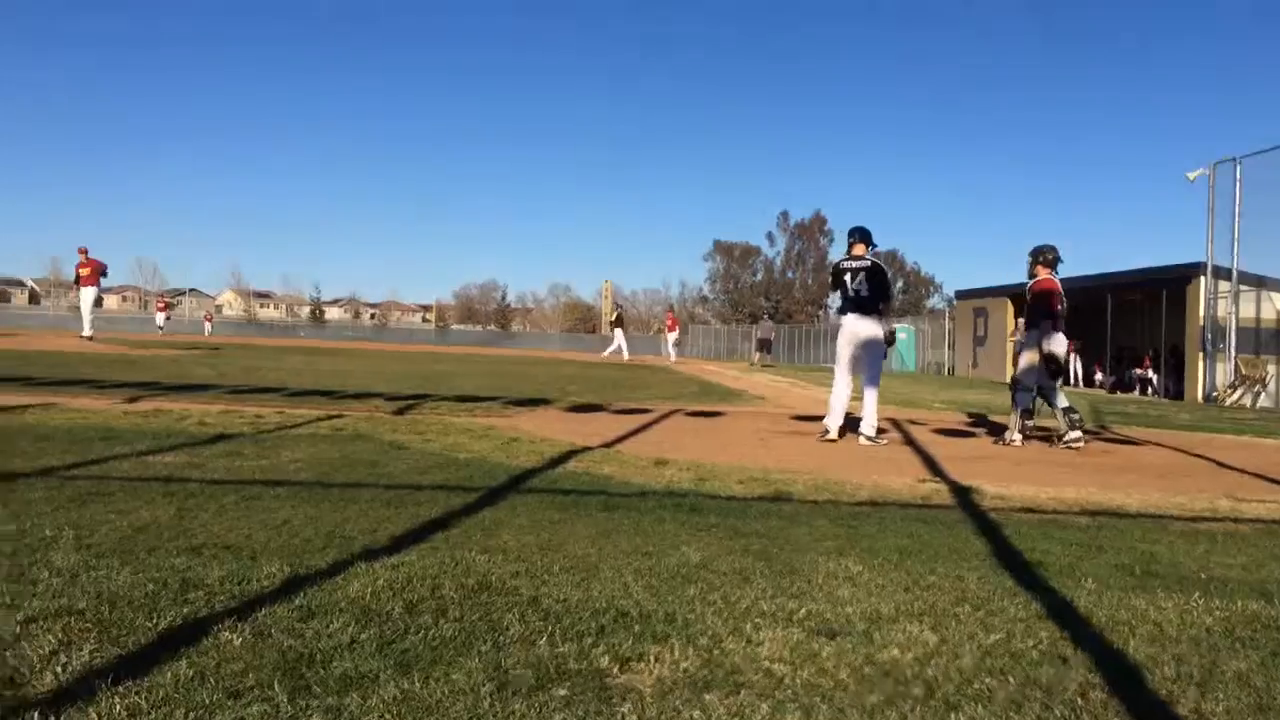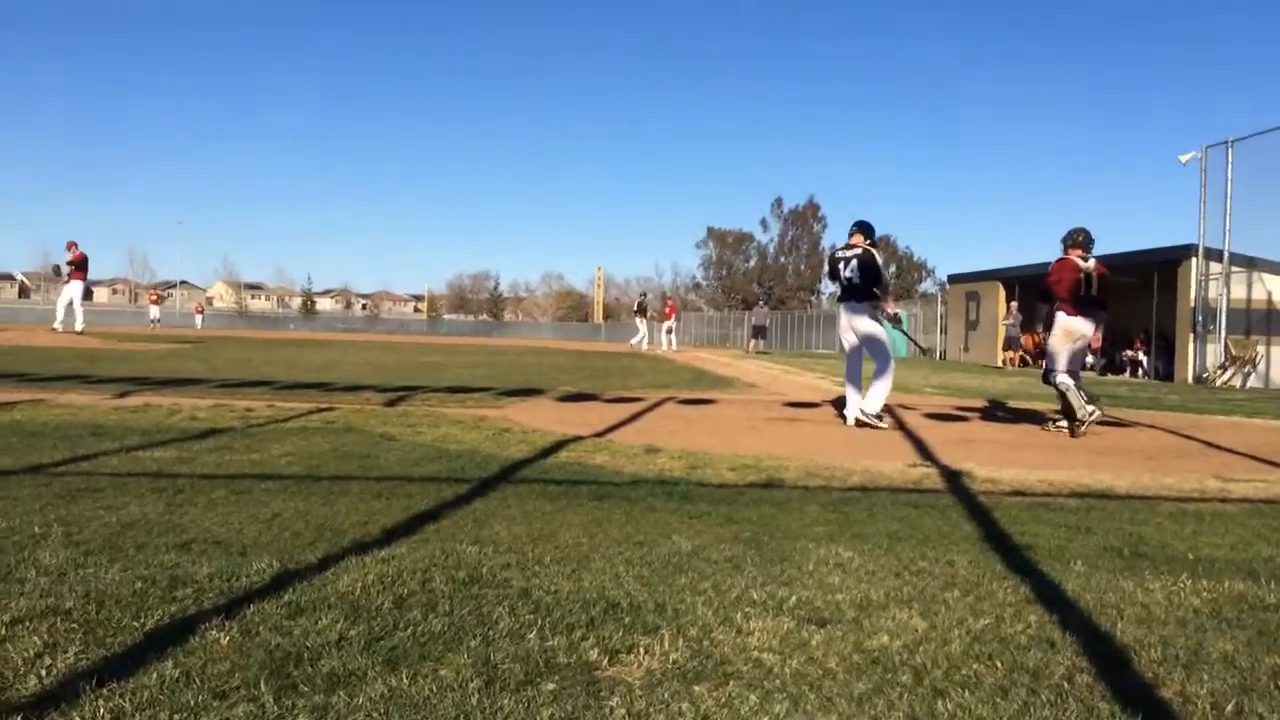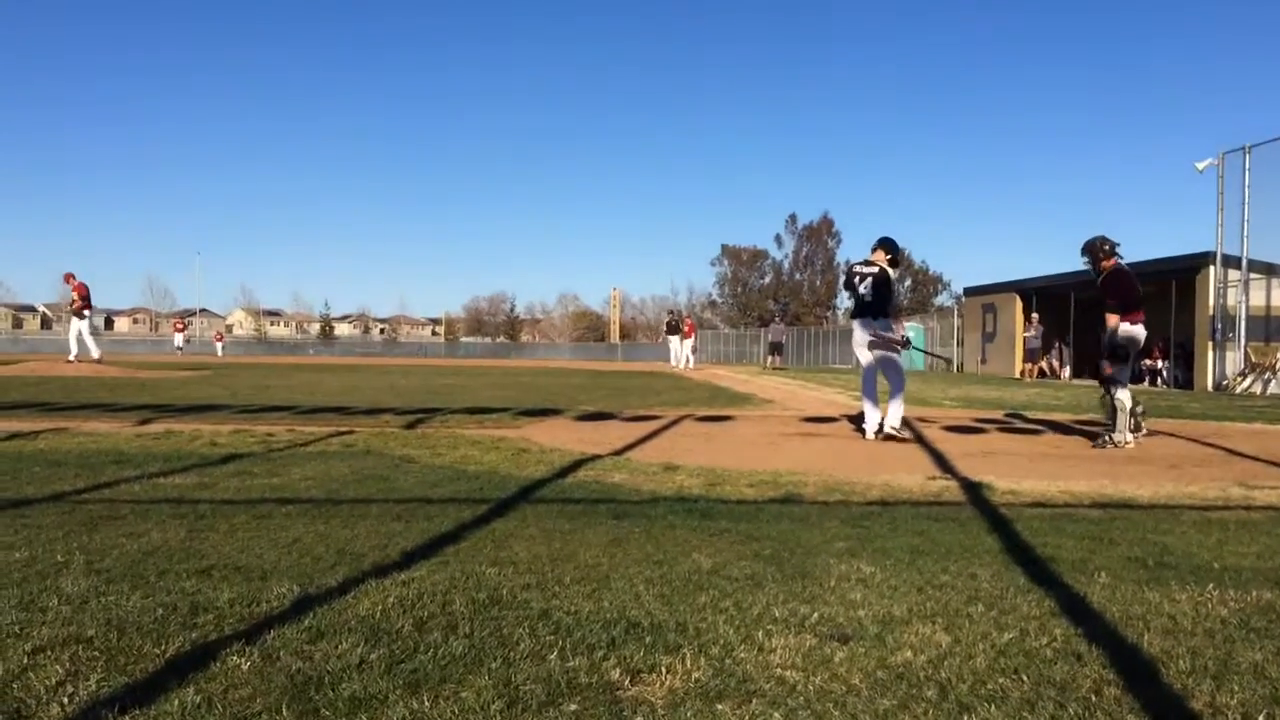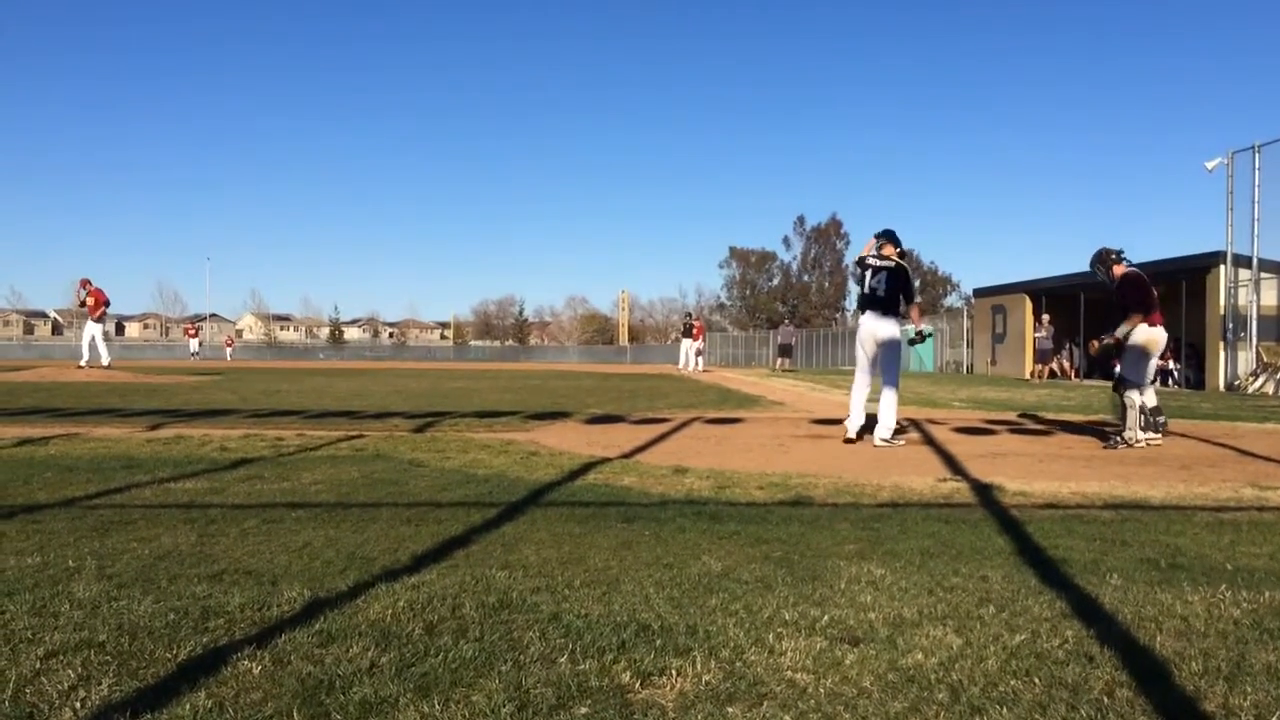
dt=0.7s
person 1, frame 1
left shoulder: (839, 266)
right shoulder: (876, 266)
right elbow: (886, 301)
right wrist: (888, 329)
left hip: (848, 323)
right hip: (872, 325)
left knee: (842, 376)
right knee: (871, 380)
left ankle: (832, 426)
right ankle: (867, 432)
person 1, frame 2
left shoulder: (835, 255)
right shoulder: (869, 253)
right elbow: (881, 285)
right wrist: (891, 311)
left hip: (845, 312)
right hip: (866, 312)
left knee: (852, 363)
right knee: (885, 361)
left ankle: (851, 413)
right ankle: (868, 410)
person 1, frame 3
left shoulder: (853, 269)
right shoulder: (885, 272)
right elbow: (890, 306)
right wrist: (901, 332)
left hip: (859, 328)
right hip: (880, 327)
left knee: (868, 377)
right knee: (896, 378)
left ankle: (870, 427)
right ankle: (892, 424)
person 1, frame 4
left shoulder: (866, 261)
right shoulder: (900, 268)
right elbow: (911, 303)
left wrist: (875, 239)
right wrist: (918, 328)
left hip: (865, 322)
right hip: (888, 325)
left knee: (861, 377)
right knee: (890, 381)
left ankle: (853, 426)
right ankle: (884, 434)
person 2, frame 1
left shoulder: (1041, 285)
right shoulder: (1054, 285)
left elbow: (1047, 318)
left wrist: (1048, 349)
right wrist: (1037, 345)
left hip: (1042, 341)
right hip: (1056, 339)
left knee: (1022, 385)
right knee: (1049, 388)
left ankle: (1015, 434)
right ankle: (1073, 432)
person 2, frame 2
left shoulder: (1061, 265)
right shoulder: (1101, 271)
left elbow: (1047, 297)
right elbow: (1102, 305)
right wrist: (1098, 332)
left hip: (1066, 322)
right hip: (1088, 325)
left knee: (1055, 373)
right knee: (1071, 372)
left ankle: (1085, 411)
right ankle: (1066, 419)
person 2, frame 3
left shoulder: (1111, 276)
right shoulder: (1123, 272)
left elbow: (1113, 311)
left wrist: (1110, 341)
left hip: (1123, 330)
right hip: (1135, 328)
left knee: (1116, 382)
right knee: (1115, 380)
left ankle: (1122, 435)
right ankle: (1135, 423)
person 2, frame 4
left shoulder: (1128, 278)
right shoulder: (1133, 278)
left elbow: (1137, 313)
left wrist: (1116, 336)
right wrist: (1119, 335)
left hip: (1145, 332)
right hip: (1156, 332)
left knee: (1127, 382)
right knee: (1144, 383)
left ankle: (1131, 433)
right ankle: (1152, 431)
